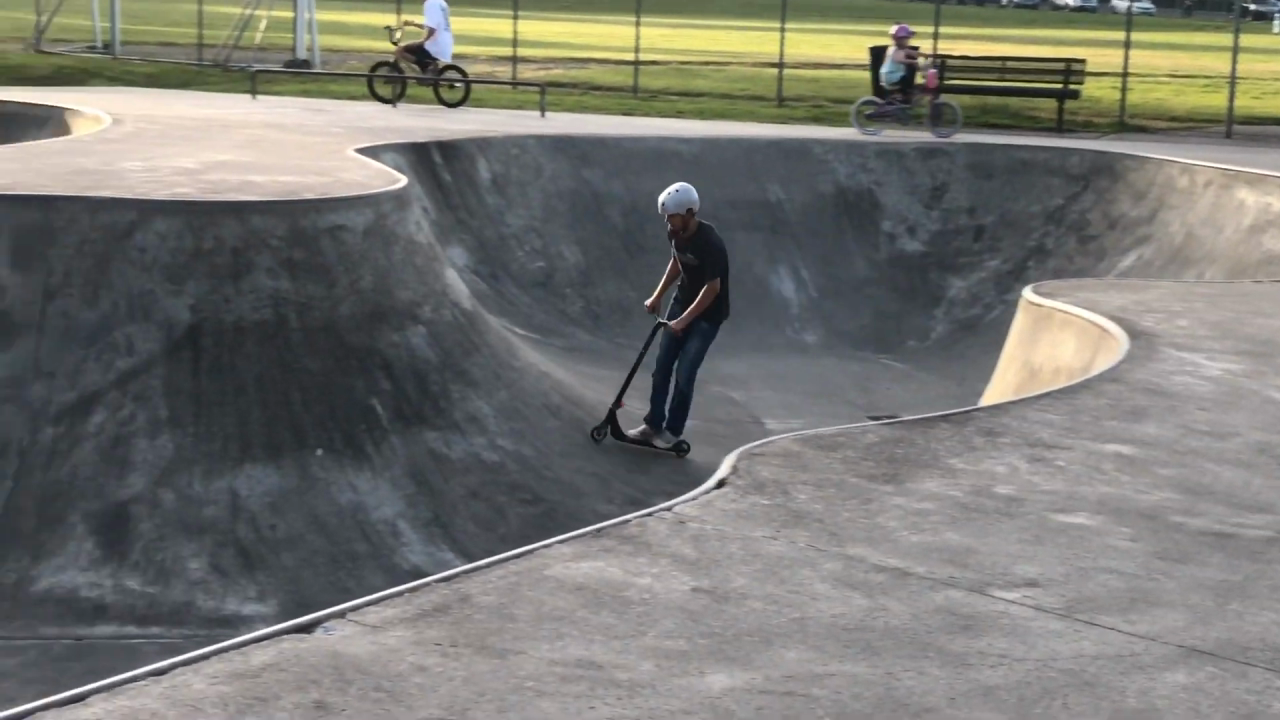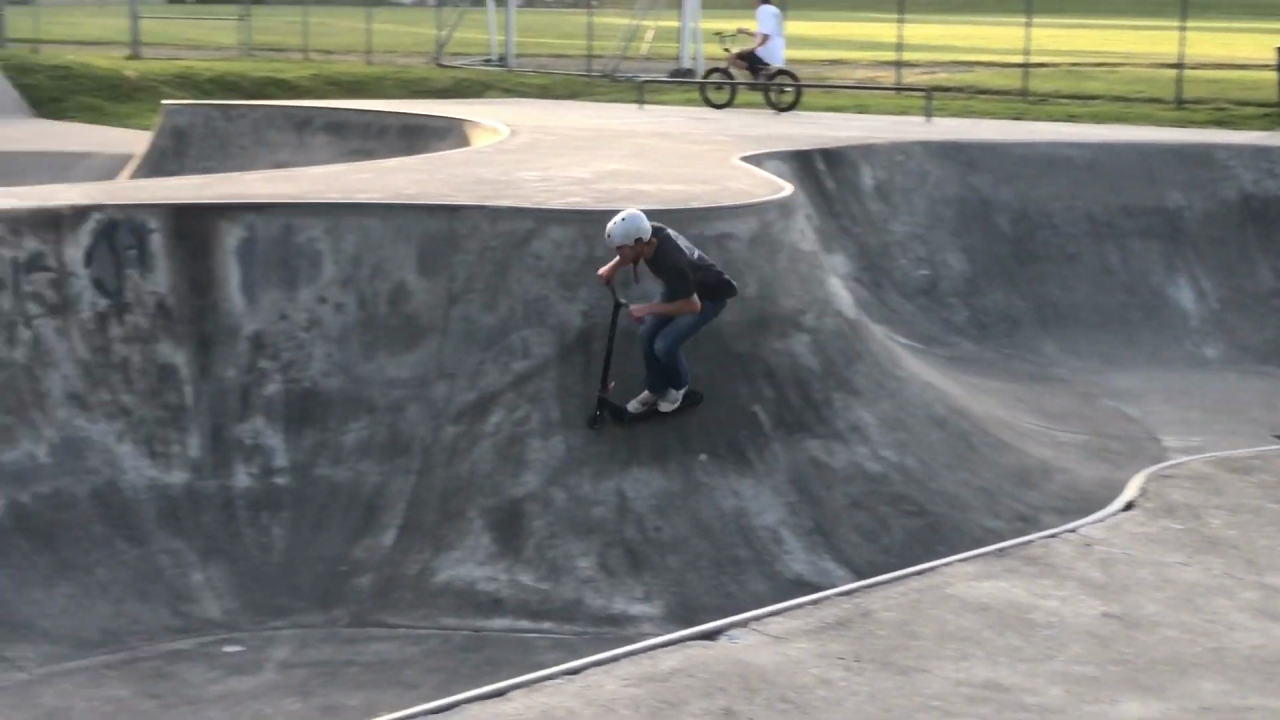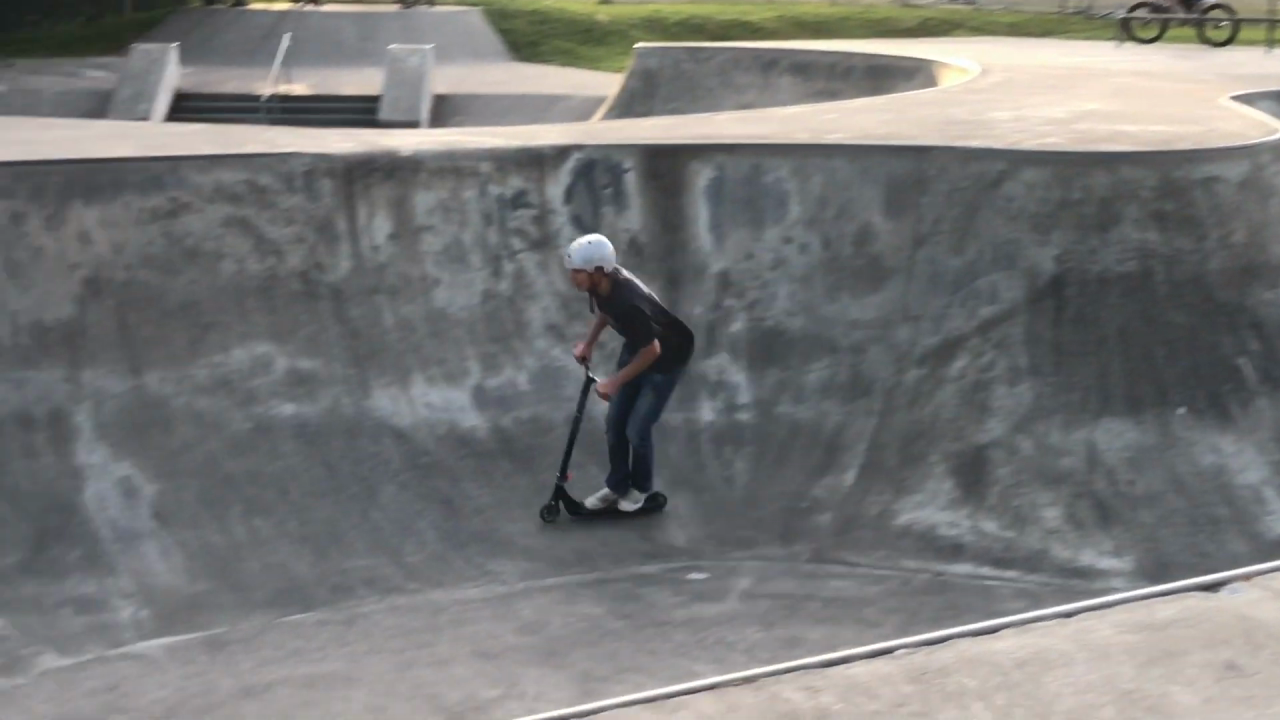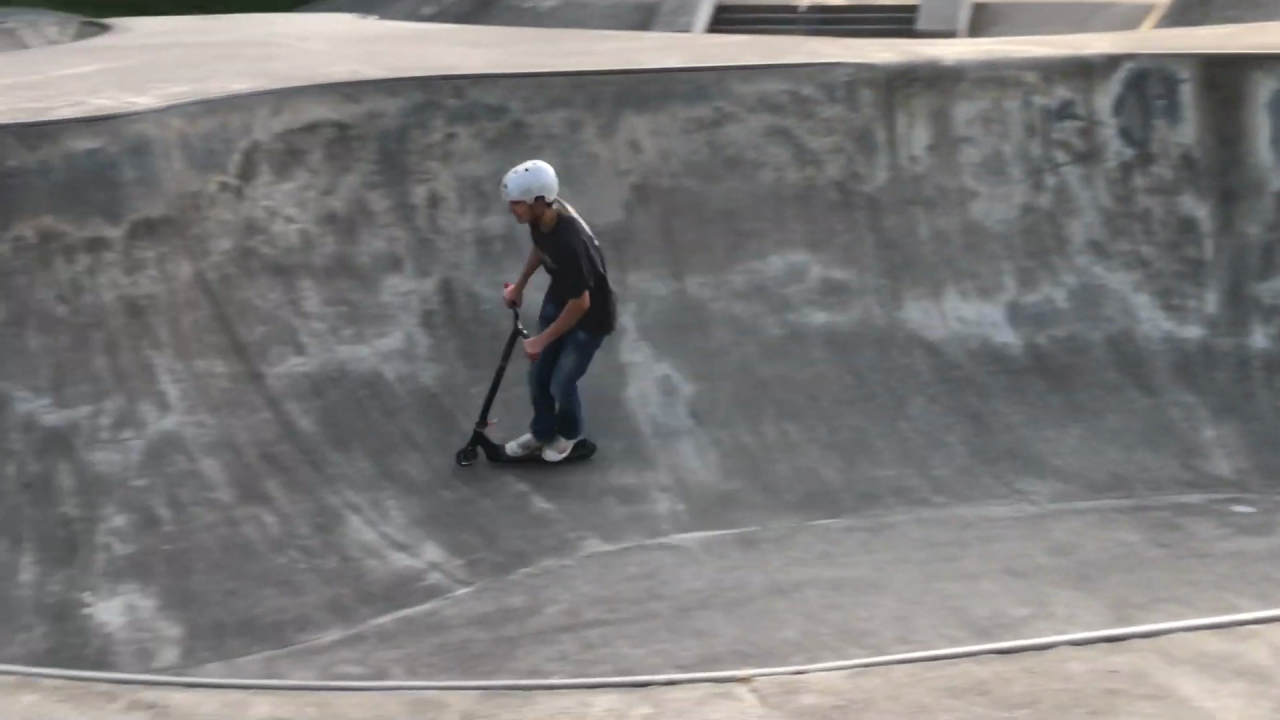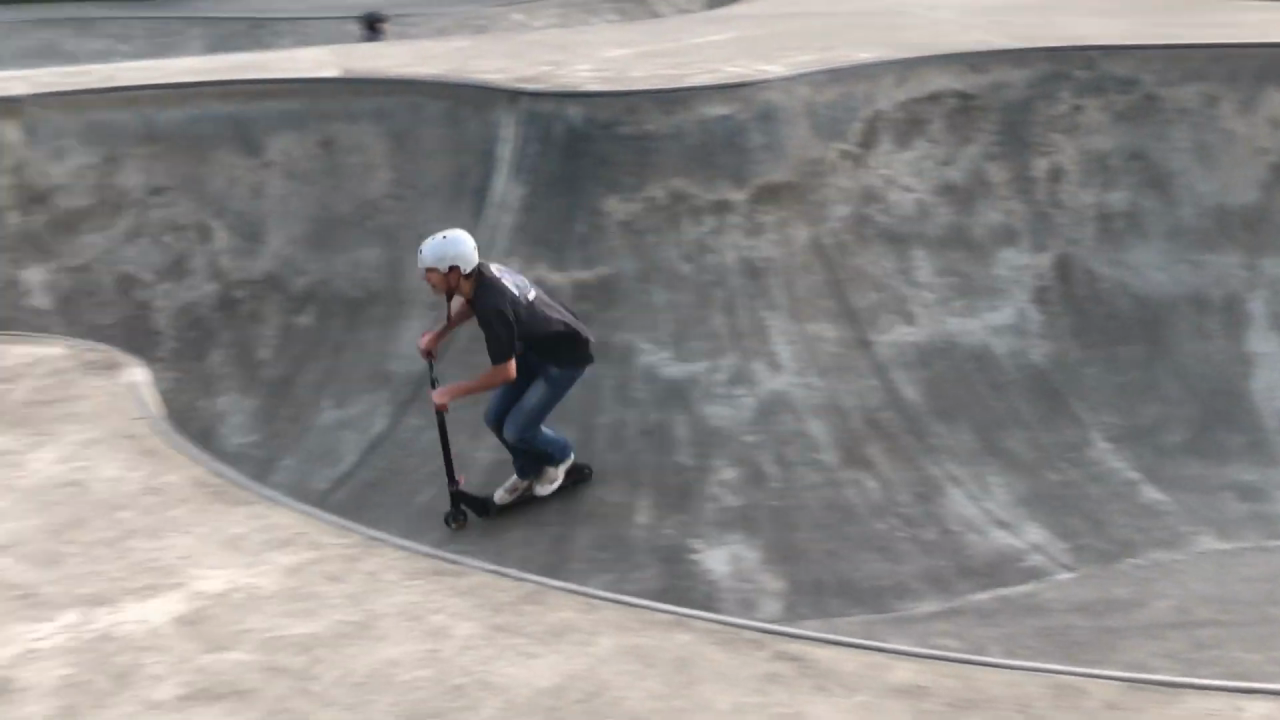
dt=0.4s
person 1, frame 1
left shoulder: (709, 242)
right shoulder: (676, 233)
left elbow: (713, 287)
left wrist: (684, 320)
right wrist: (658, 295)
left hip: (707, 315)
right hip: (683, 302)
left knee: (684, 376)
right knee: (662, 368)
left ankle: (673, 431)
right ankle: (654, 425)
person 1, frame 2
left shoulder: (672, 263)
right shoulder: (650, 234)
left elbow: (692, 306)
left wrist: (648, 308)
right wrist: (612, 266)
left hip: (710, 297)
right hip: (682, 286)
left knee: (664, 345)
right knee: (647, 335)
left ankle: (678, 384)
right ankle: (655, 388)
person 1, frame 3
left shoulder: (628, 303)
right shoulder: (605, 283)
left elbow: (652, 351)
left wrist: (615, 381)
right wrist: (588, 343)
left hip: (663, 362)
right hip: (635, 350)
left knee: (637, 430)
right knee: (615, 423)
left ankle: (640, 487)
right ankle: (617, 484)
person 1, frame 4
left shoulder: (570, 243)
right shoulder: (544, 217)
left elbow: (581, 303)
left wrist: (542, 340)
right wrist: (520, 285)
left hip: (589, 316)
right hip: (558, 300)
left knee: (561, 385)
right knee: (538, 378)
left ankle: (569, 433)
right ankle: (542, 433)
person 1, frame 5
left shoulder: (492, 307)
right shoulder: (480, 272)
left elbow: (505, 373)
left wrist: (451, 392)
right wrist: (438, 334)
left hip: (565, 356)
right hip: (534, 343)
left knee: (517, 430)
right knee: (496, 418)
left ankle: (558, 455)
right ankle: (528, 471)
